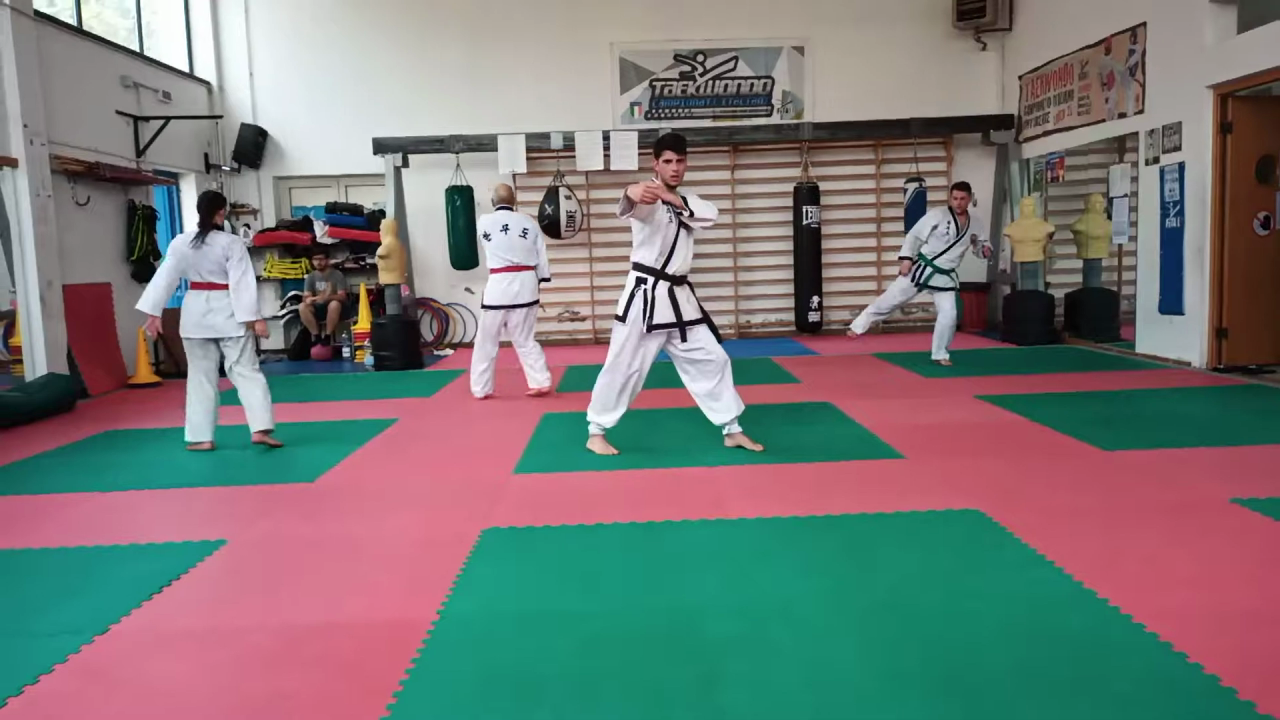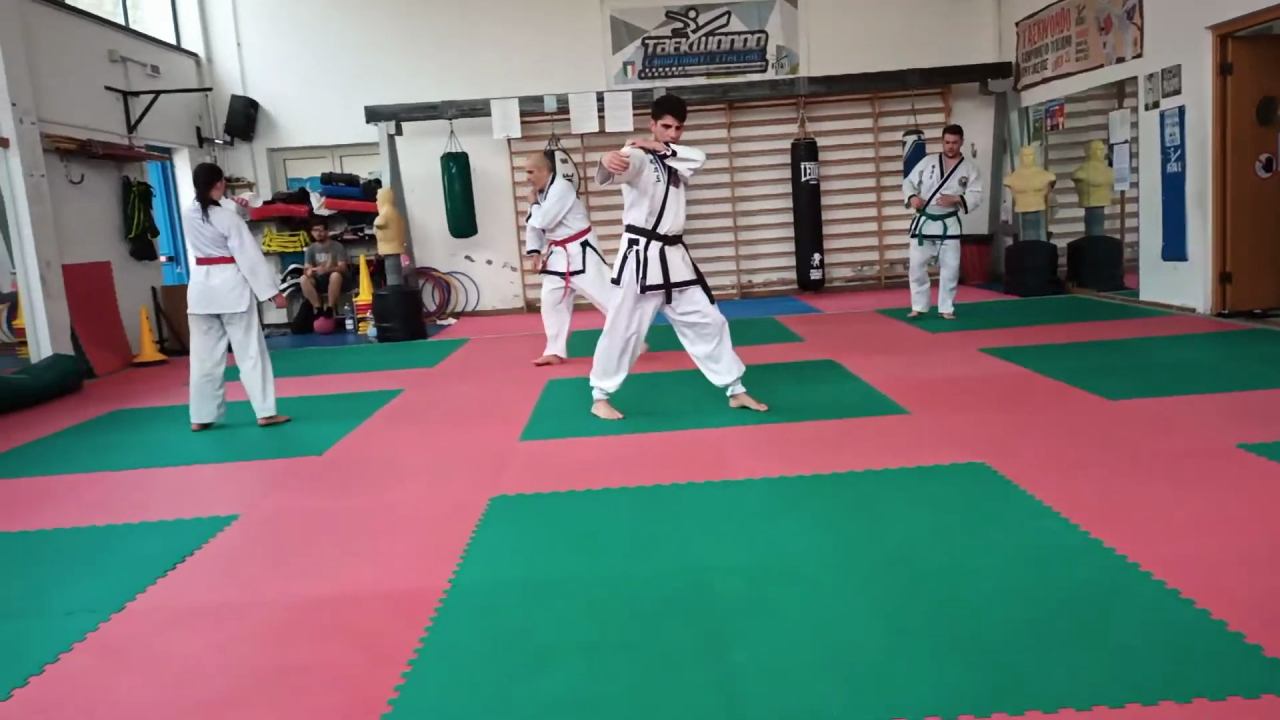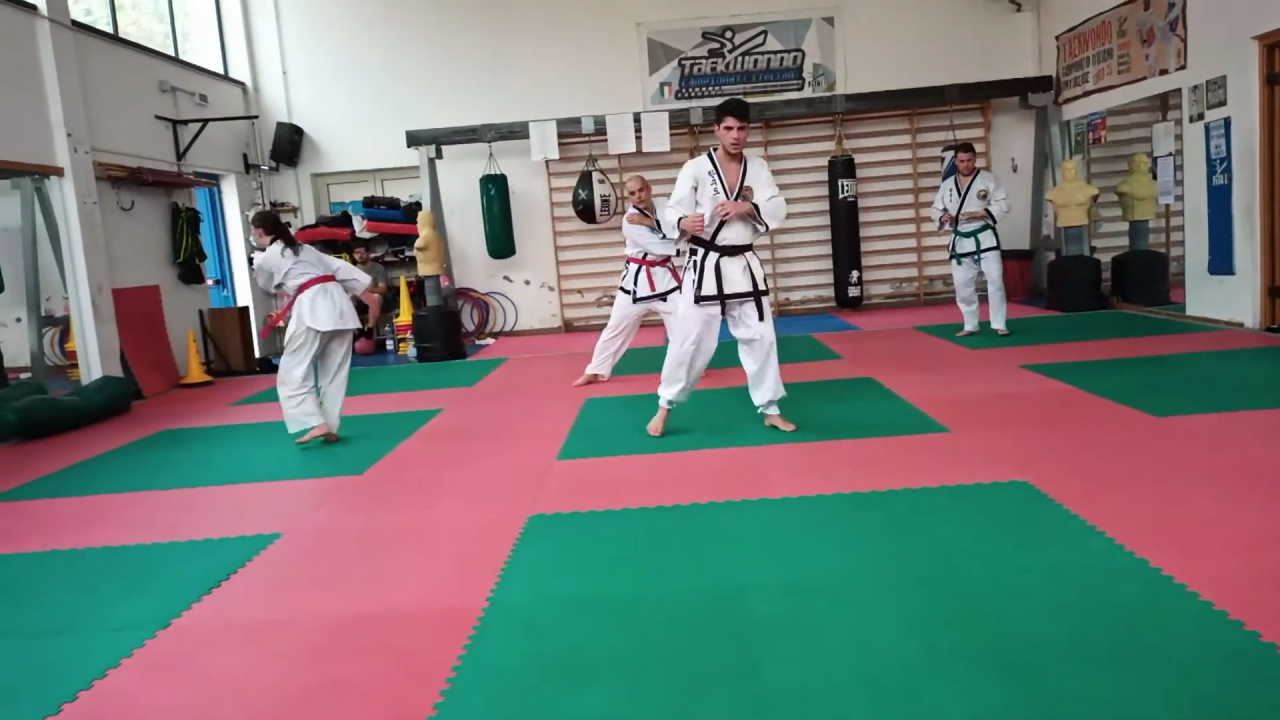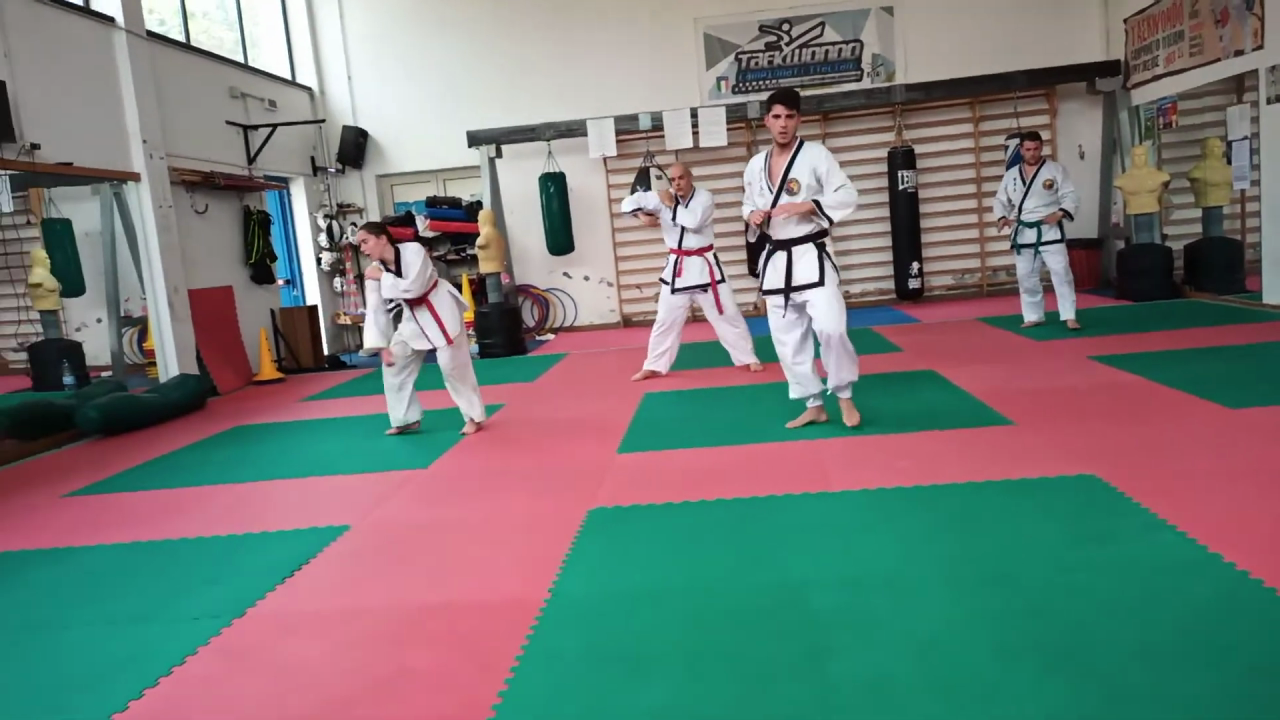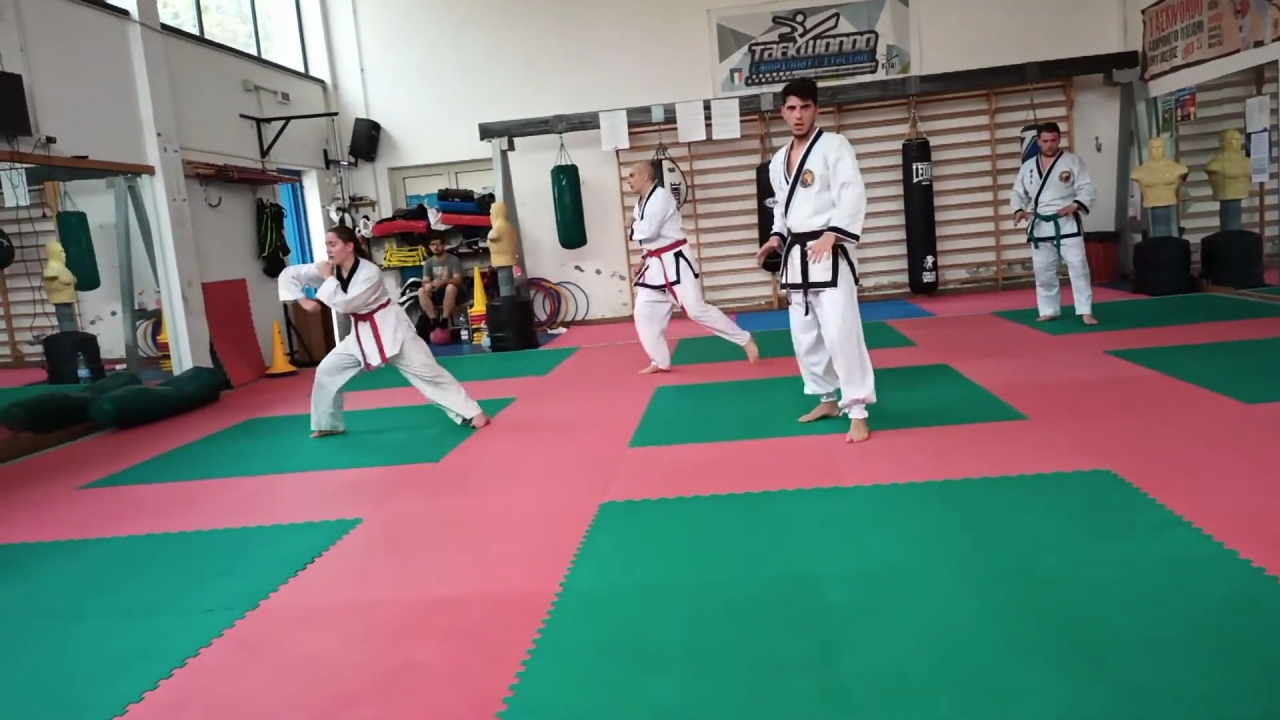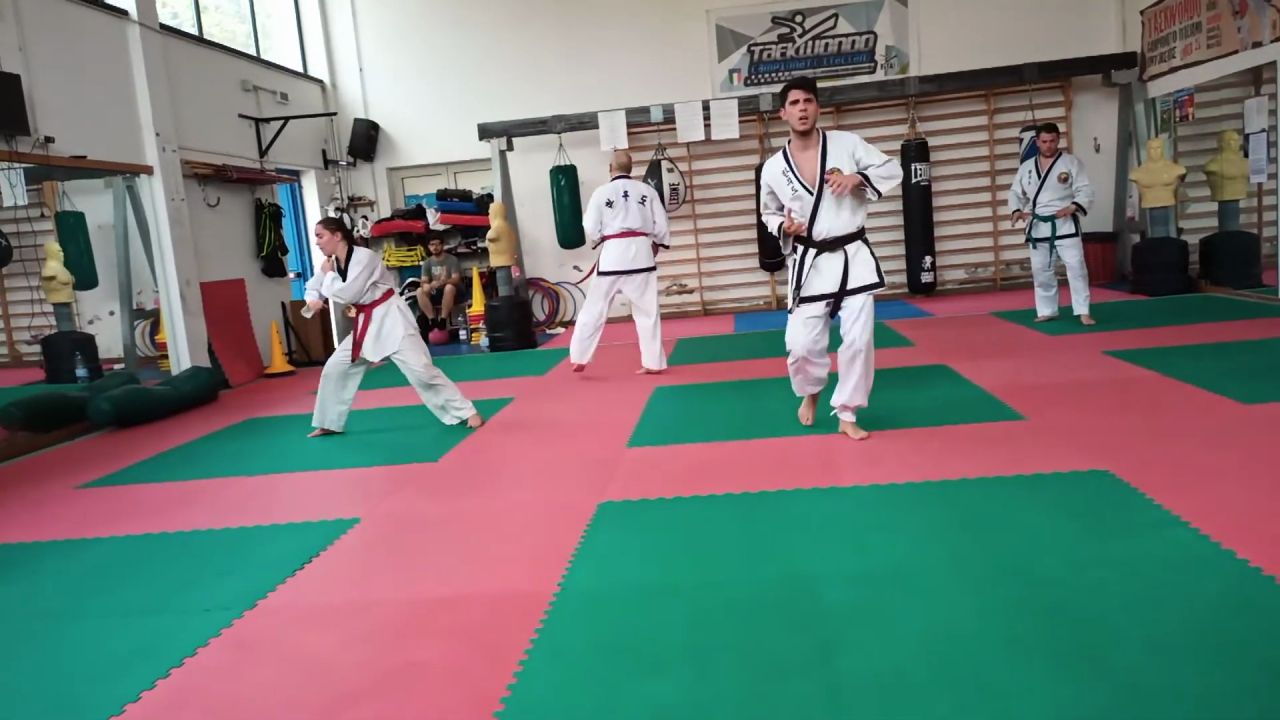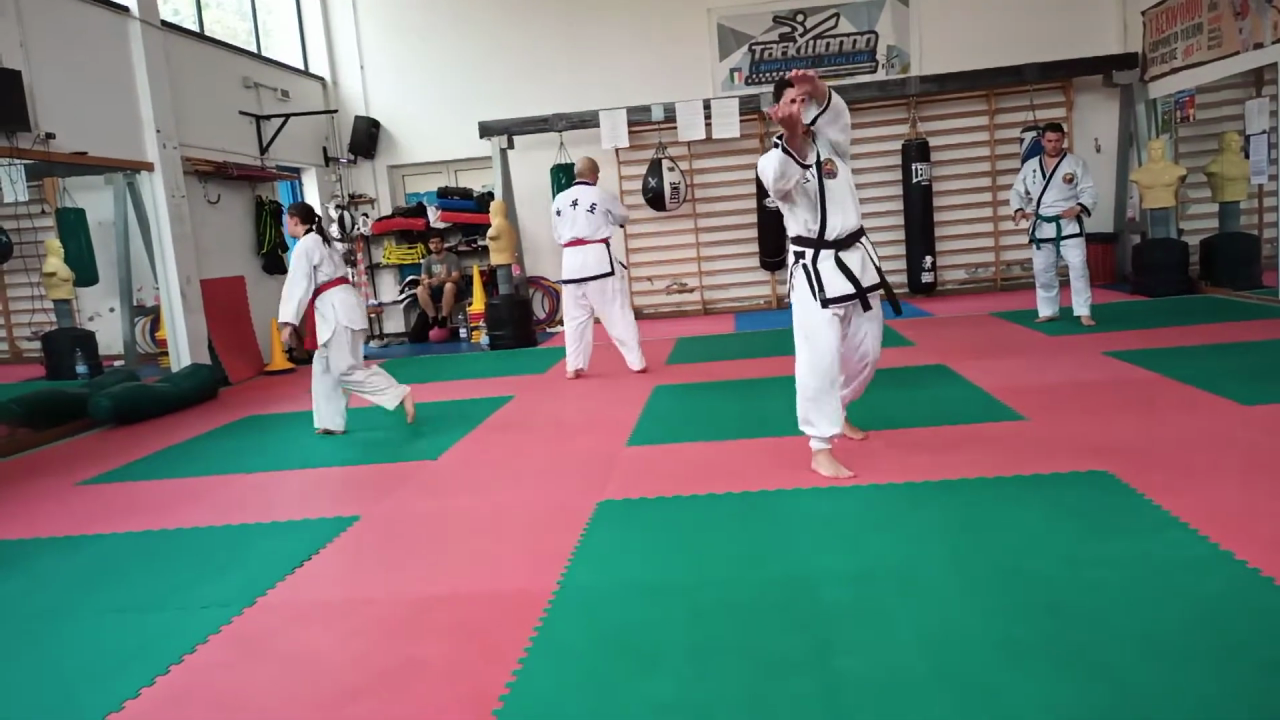
dt=0.5s
person 1, frame 1
left shoulder: (682, 200)
right shoulder: (650, 196)
left elbow: (710, 215)
right elbow: (631, 206)
left wrist: (676, 199)
right wrist: (632, 193)
left hip: (679, 295)
right hip: (646, 293)
left knee: (712, 359)
right knee: (624, 366)
left ankle: (732, 430)
right ankle: (596, 432)
person 1, frame 2
left shoulder: (673, 159)
right shoulder: (637, 155)
left elbow: (698, 158)
right elbow: (618, 169)
left wrist: (661, 147)
right wrist: (607, 161)
left hip: (674, 255)
right hip: (641, 255)
left knee: (707, 321)
right knee: (622, 329)
left ankle: (735, 390)
right ankle: (600, 397)
person 1, frame 3
left shoulder: (758, 167)
right shoulder: (697, 168)
left elbow: (778, 208)
right elbow: (671, 210)
left wrist: (749, 208)
right wrist: (686, 220)
left hip: (744, 265)
right hip: (705, 265)
left knee: (760, 338)
right knee: (689, 341)
left ankle: (769, 408)
right ankle: (666, 406)
person 1, frame 4
left shoulder: (816, 155)
right shoulder: (756, 165)
left elbow: (847, 195)
right elbow: (749, 204)
left wrist: (807, 206)
right wrist: (752, 216)
left hip: (811, 256)
right hip: (775, 261)
left knee: (831, 328)
right knee: (787, 341)
left ankle: (843, 394)
right ankle: (813, 405)
person 1, frame 5
left shoulder: (833, 145)
right shoulder: (779, 161)
left elbow: (853, 193)
left wrist: (831, 235)
right wrist: (777, 239)
left hip: (829, 255)
right hip: (796, 256)
left knee: (840, 331)
right knee: (805, 336)
left ankle: (857, 412)
right ankle: (827, 399)
person 1, frame 6
left shoulder: (846, 143)
right shoulder: (773, 168)
left elbow: (891, 169)
right elbow: (770, 212)
left wrist: (859, 178)
right wrist: (784, 226)
left hip: (852, 258)
right hip: (809, 263)
left knee: (858, 340)
right knee: (801, 344)
left ankle: (847, 414)
right ankle: (810, 393)
person 1, frame 7
left shoulder: (830, 137)
right shoulder: (771, 161)
left elbow: (831, 107)
right elbow: (783, 181)
left wrist: (818, 89)
right wrist: (792, 134)
left hip: (854, 257)
right hip: (813, 267)
left knee: (865, 349)
right knee: (819, 355)
left ankle: (834, 416)
right ankle: (821, 449)
person 2, frame 1
left shoulder: (180, 242)
right shoulder: (233, 243)
left elbow: (165, 278)
right elbow: (243, 282)
left wrist: (153, 313)
right wrist: (254, 317)
left hip: (195, 313)
right hip: (229, 313)
left knee: (201, 379)
right knee: (247, 371)
left ankle: (202, 437)
right ankle: (261, 429)
person 2, frame 2
left shoulder: (188, 214)
right shoulder: (228, 218)
right elbow: (249, 256)
left wrist: (236, 205)
right wrist: (272, 291)
left hip: (201, 288)
right hip: (231, 287)
left knee: (204, 357)
right knee: (250, 351)
left ankle: (200, 417)
right ankle: (266, 411)
person 2, frame 3
left shoulder: (266, 258)
right shoulder: (302, 249)
left elbow: (269, 285)
right elbow: (339, 266)
right wrist: (363, 283)
left hip: (314, 310)
right hip: (337, 304)
left knee: (293, 372)
right knee: (332, 373)
left ankle: (315, 424)
right ankle: (330, 426)
person 2, frame 4
left shoulder: (414, 250)
right shoulder: (376, 271)
left elbow: (414, 288)
right elbow: (376, 310)
left wrist: (382, 277)
right wrist: (381, 346)
left hip: (441, 309)
right hip: (413, 316)
left knee: (452, 365)
right knee: (394, 366)
left ankle: (474, 416)
right ankle: (406, 420)
person 2, frame 5
left shoulder: (370, 273)
right shoulder: (326, 269)
left elbow: (344, 305)
right elbow: (288, 275)
left wrist: (329, 280)
right wrist: (302, 301)
left hip: (389, 327)
right hip: (361, 333)
left knee: (425, 369)
right knee: (326, 372)
left ankle: (472, 412)
right ankle: (330, 424)
person 2, frame 6
left shoulder: (365, 257)
right shoulder: (331, 264)
left elbow: (347, 295)
right elbow: (313, 287)
left wrist: (329, 275)
right wrist: (314, 301)
left hip: (392, 319)
right hip: (366, 325)
left knee: (421, 370)
right knee: (335, 369)
left ankle: (465, 412)
right ankle: (329, 423)
person 2, frame 7
left shoulder: (304, 246)
right shoulder: (325, 243)
left elbow: (298, 286)
left wrist: (288, 323)
left hip: (335, 309)
right hip: (344, 307)
left knee: (345, 368)
right knee: (324, 368)
left ankle: (399, 394)
right ankle: (332, 422)
person 3, frame 1
left shoulder: (484, 221)
right shoulder: (529, 222)
right elbow: (542, 255)
right wrist: (538, 281)
left hip: (500, 287)
right hip: (526, 284)
left knee: (485, 342)
right knee: (525, 339)
left ankle: (480, 388)
right ankle: (542, 382)
person 3, frame 2
left shoulder: (561, 189)
right shoulder: (539, 194)
left elbow: (543, 221)
right elbow: (533, 227)
left wrist: (535, 205)
right wrist: (535, 253)
left hip: (581, 252)
right hip: (559, 254)
left knee: (606, 297)
right knee: (552, 304)
right ankle: (554, 351)
person 3, frame 3
left shoulder: (663, 205)
right shoulder: (631, 220)
left elbow: (676, 232)
right elbow: (656, 245)
left wrist: (650, 222)
right wrist: (677, 244)
left hip: (664, 273)
right hip: (638, 277)
right knee: (618, 326)
right ankle: (595, 371)
person 3, frame 4
left shoulder: (704, 197)
right shoulder: (661, 198)
left elbow: (693, 220)
right elbow: (628, 203)
left wrist: (671, 205)
right wrist: (641, 214)
left hip: (705, 265)
right hip: (677, 267)
left knee: (727, 313)
right knee: (666, 319)
left ankle: (748, 358)
right ankle: (653, 366)
person 3, frame 5
left shoulder: (660, 197)
right shoulder: (642, 202)
left elbow: (647, 232)
left wrist: (634, 226)
right wrist: (645, 257)
left hip: (676, 262)
right hip: (659, 264)
left knee: (697, 309)
right knee: (643, 314)
left ankle: (744, 340)
right ankle: (659, 361)
person 3, frame 6
left shoulder: (602, 193)
right shoulder: (647, 190)
left elbow: (591, 229)
right elbow: (661, 224)
right wrist: (658, 244)
left hip: (613, 253)
right hip: (642, 252)
left knee: (594, 308)
right knee: (647, 311)
left ankle: (580, 357)
right ankle: (653, 362)
person 3, frame 7
left shoulder: (559, 200)
right shoulder: (600, 194)
left elbow: (558, 236)
right elbow: (622, 216)
right wrist: (609, 223)
left hip: (572, 261)
right hip: (599, 259)
left knee: (576, 318)
right knee: (618, 313)
left ankle: (574, 367)
right ankle: (635, 361)
person 4, frame 1
left shoulder: (975, 224)
right shoulder: (937, 214)
left elbow: (982, 243)
right elbow: (914, 236)
left wrist: (986, 250)
right wrist: (906, 258)
left hip: (945, 277)
right hip: (922, 269)
left knee: (949, 316)
right knee: (892, 299)
left ankle: (940, 354)
right ankle: (858, 326)
person 4, frame 2
left shoulder: (970, 168)
right shoulder: (928, 162)
left elbow: (976, 195)
right elbow: (909, 182)
left wrist: (956, 199)
right wrist: (912, 197)
left hip: (948, 224)
right hip: (923, 221)
left knee: (950, 267)
right knee: (917, 264)
left ankle: (946, 308)
right ankle: (919, 306)
person 4, frame 3
left shoulder: (989, 179)
right shoulder: (947, 185)
left elbow: (1002, 204)
right elbow: (935, 209)
left wrist: (980, 213)
right wrist: (942, 217)
left hip: (985, 238)
right hip: (960, 241)
left knee: (995, 279)
right knee: (963, 286)
left ankle: (999, 324)
right ankle: (971, 325)
person 4, frame 4
left shoulder: (1055, 169)
right shoulder: (1011, 175)
left elbow: (1070, 196)
right elbow: (1001, 200)
left wrist: (1060, 213)
right wrist: (1002, 217)
left hip: (1049, 230)
right hip: (1023, 233)
left knee: (1061, 271)
right knee: (1026, 277)
left ankle: (1070, 317)
right ankle: (1033, 316)
person 4, frame 5
left shoulder: (1072, 161)
right shoulder: (1028, 166)
left elbow: (1087, 189)
right elbow: (1017, 193)
left wrist: (1074, 205)
right wrist: (1019, 210)
left hip: (1067, 224)
right hip: (1040, 226)
left knee: (1078, 266)
right knee: (1042, 270)
left ankle: (1085, 312)
right ankle: (1049, 310)
person 4, frame 6
left shoulder: (1071, 163)
right shoulder: (1026, 167)
left elbow: (1085, 191)
right elbow: (1016, 193)
left wrist: (1073, 207)
right wrist: (1016, 210)
left hip: (1064, 225)
right hip: (1038, 226)
left knee: (1076, 266)
right knee: (1041, 271)
left ankle: (1083, 312)
right ankle: (1047, 311)
person 4, frame 7
left shoulder: (1076, 163)
right shoulder: (1030, 166)
left elbow: (1089, 192)
right elbow: (1017, 192)
left wrist: (1078, 208)
right wrist: (1019, 210)
left hip: (1069, 225)
right hip: (1041, 227)
left knee: (1078, 267)
right knee: (1043, 271)
left ankle: (1084, 312)
right ankle: (1048, 311)
